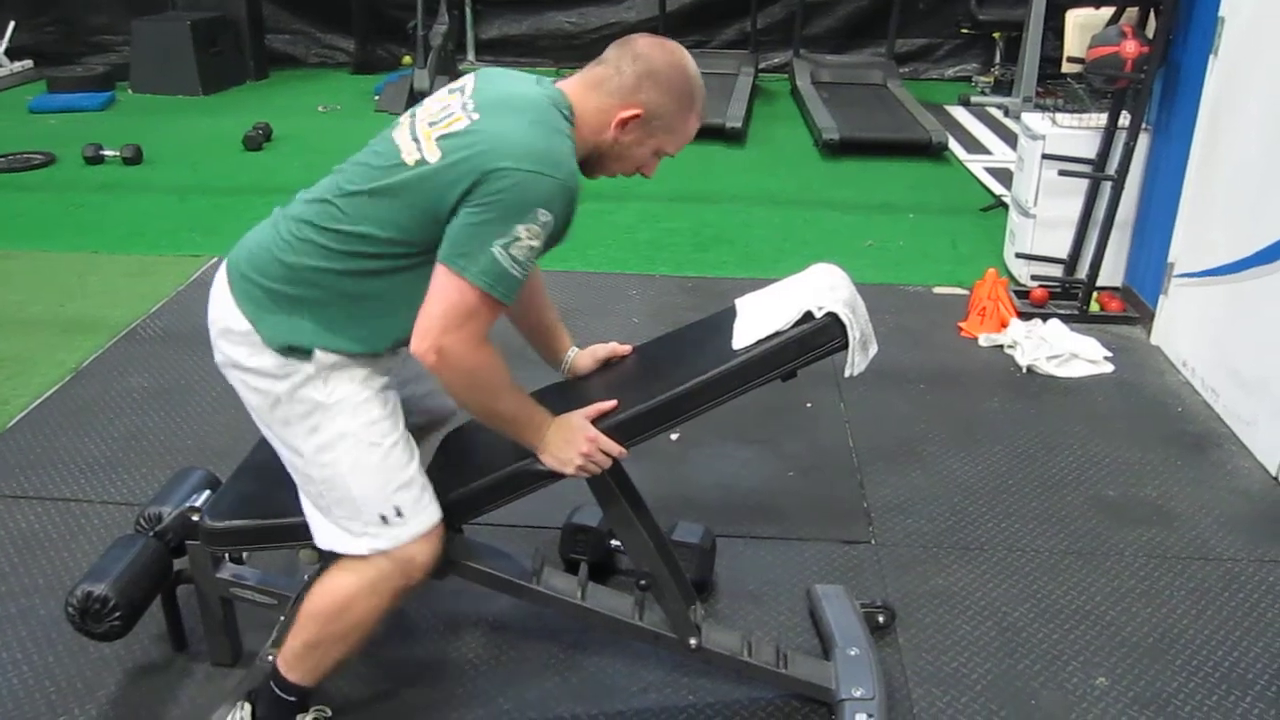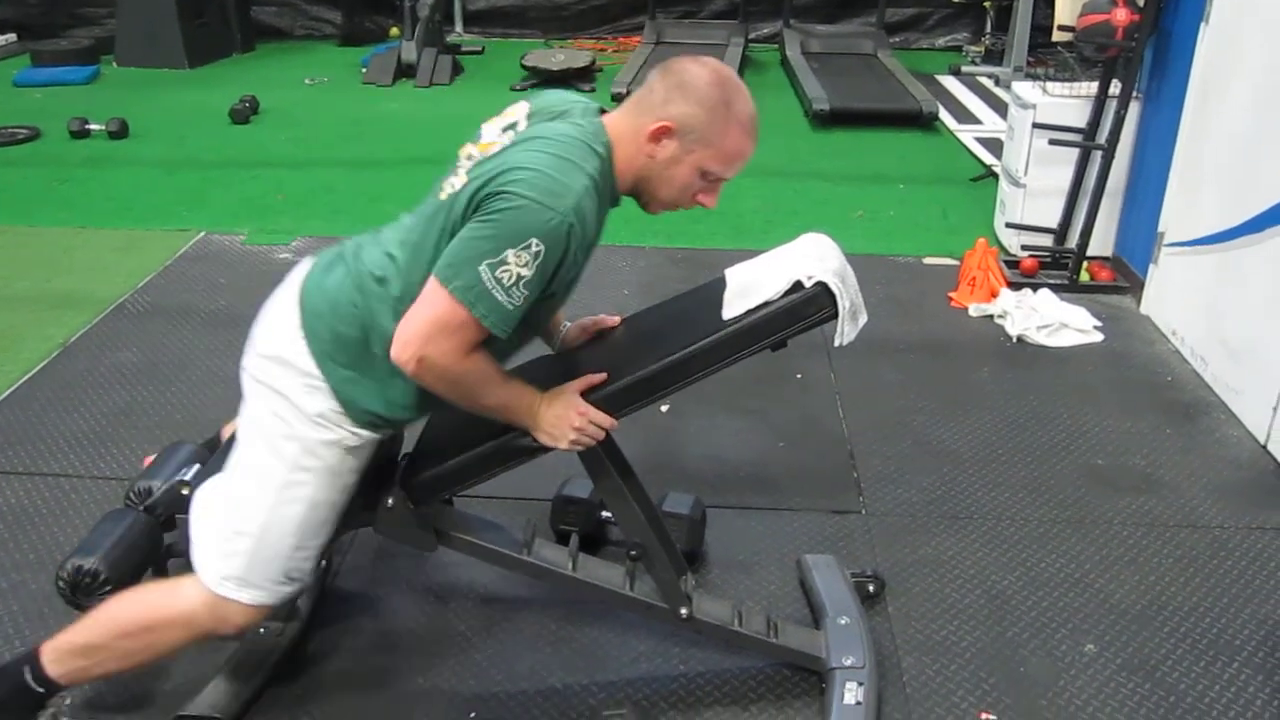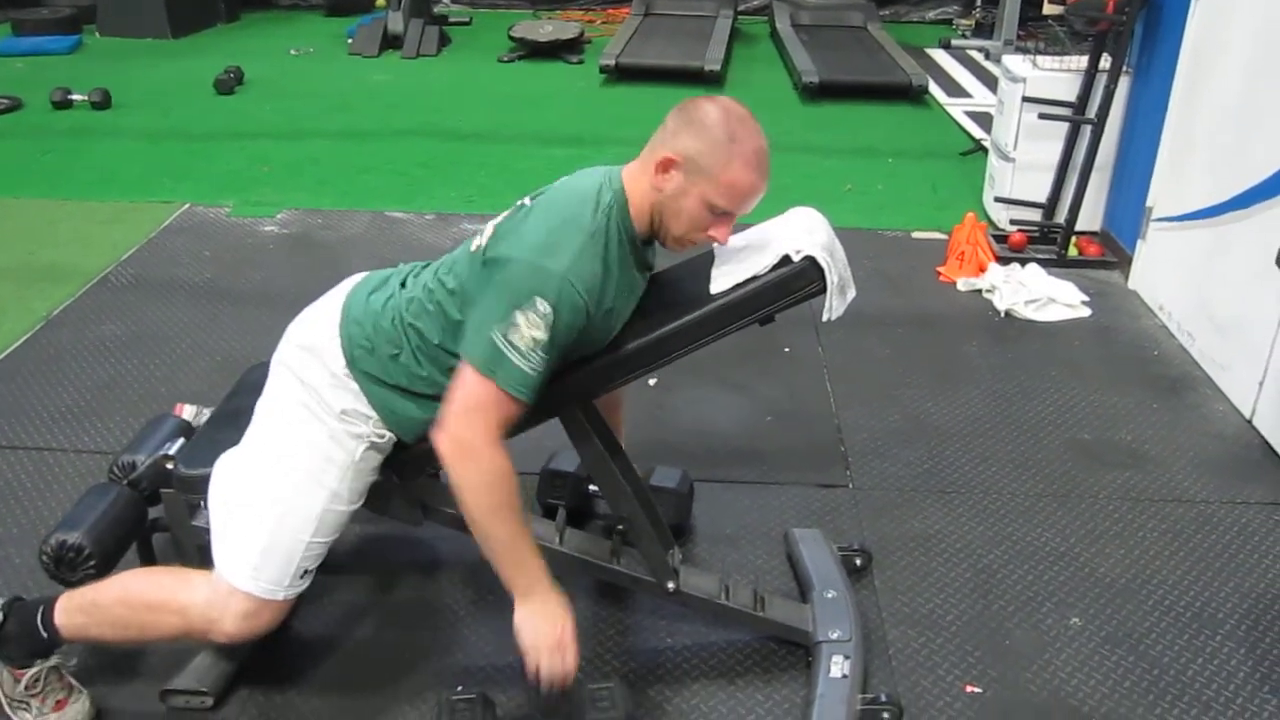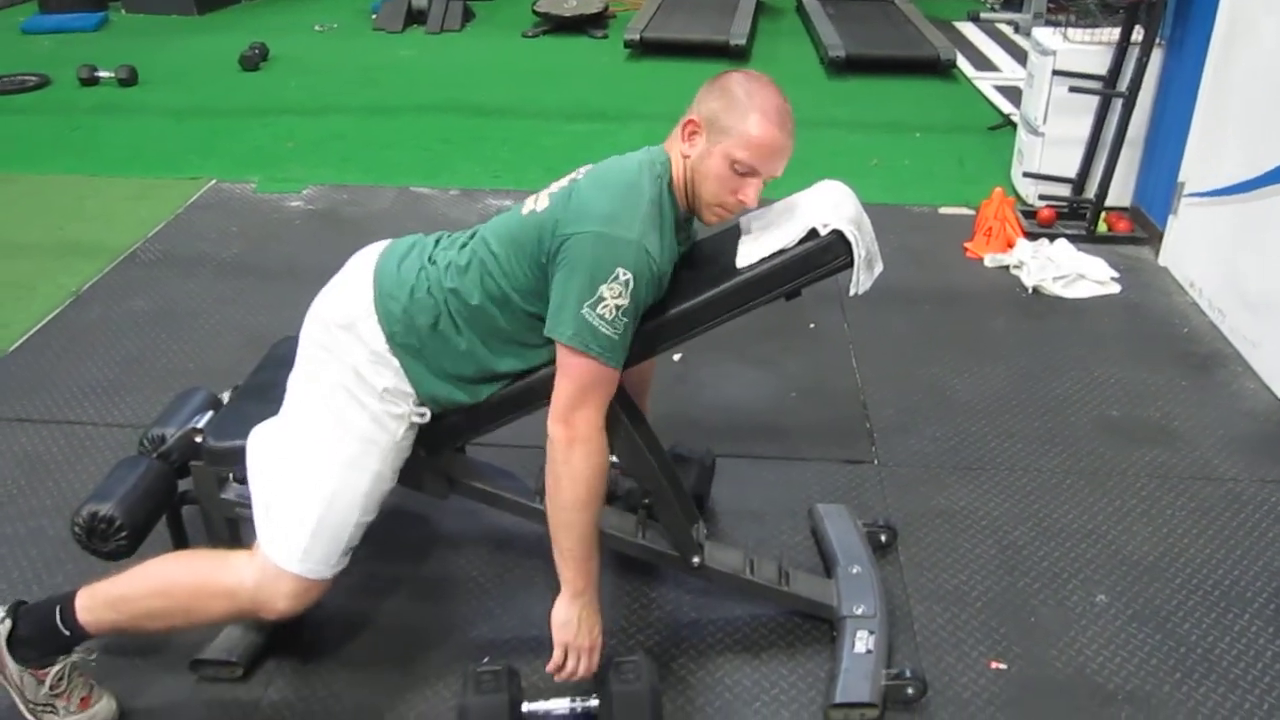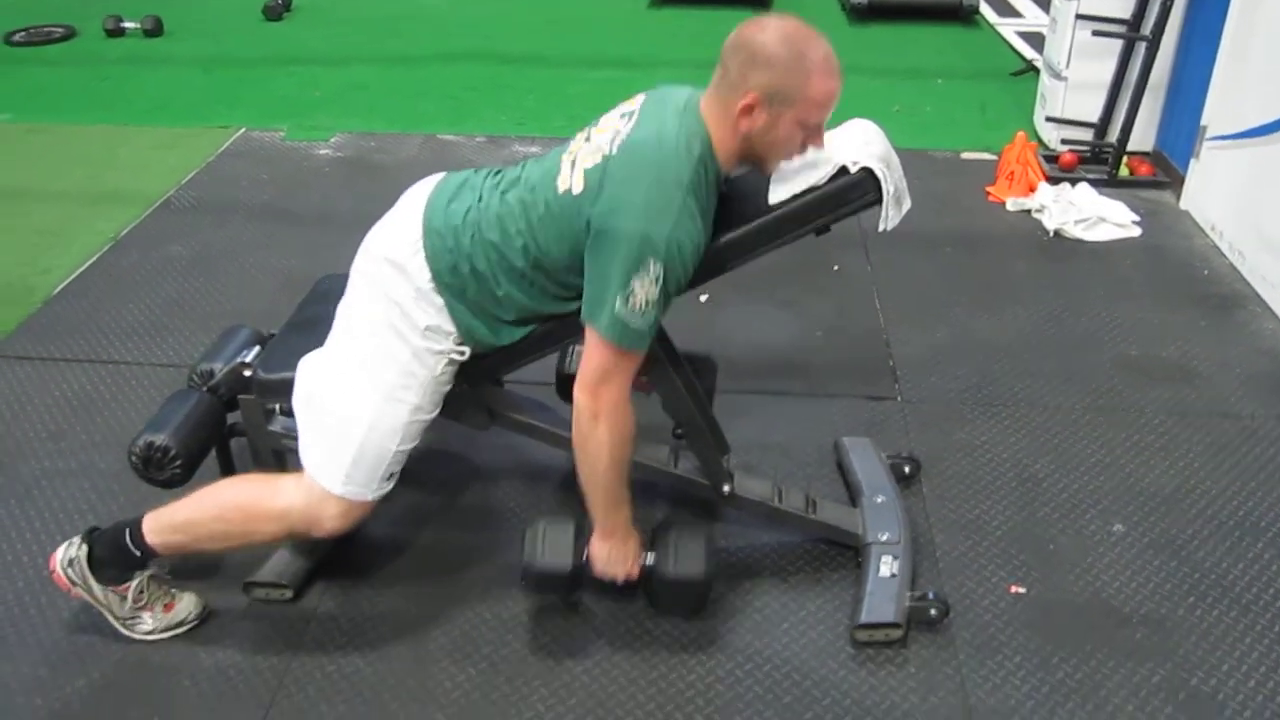
dt=1s
person 1, frame 1
left shoulder: (510, 90)
right shoulder: (537, 171)
right elbow: (444, 345)
left wrist: (567, 356)
right wrist: (545, 436)
left hip: (289, 282)
right hip: (284, 332)
left knee: (432, 405)
right knee: (405, 549)
left ankle: (339, 502)
person 1, frame 2
left shoulder: (567, 111)
right shoulder: (552, 200)
right elbow: (424, 351)
left wrist: (560, 332)
right wrist: (538, 413)
left hip: (330, 299)
right hip: (327, 375)
right knee: (231, 600)
person 1, frame 3
left shoulder: (623, 210)
right shoulder: (557, 265)
left elbow: (602, 341)
right elbow: (469, 440)
right wrist: (535, 598)
left hip: (380, 327)
right hip: (351, 378)
right knee: (241, 610)
person 1, frame 4
left shoulder: (651, 187)
right shoulder: (622, 235)
left elbow: (631, 334)
right elbow: (572, 428)
right wrist: (578, 597)
left hip: (400, 284)
right hip: (382, 349)
right knee: (283, 584)
person 1, frame 5
left shoulder: (680, 103)
right shoulder: (657, 221)
right elbow: (600, 400)
left wrist: (633, 329)
right wrist: (612, 532)
left hip: (445, 210)
right hip: (424, 294)
right knee: (331, 504)
left ankle: (287, 355)
right ankle: (108, 556)
